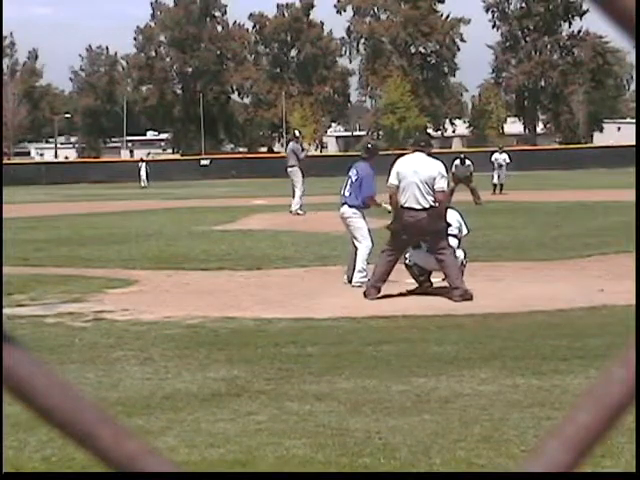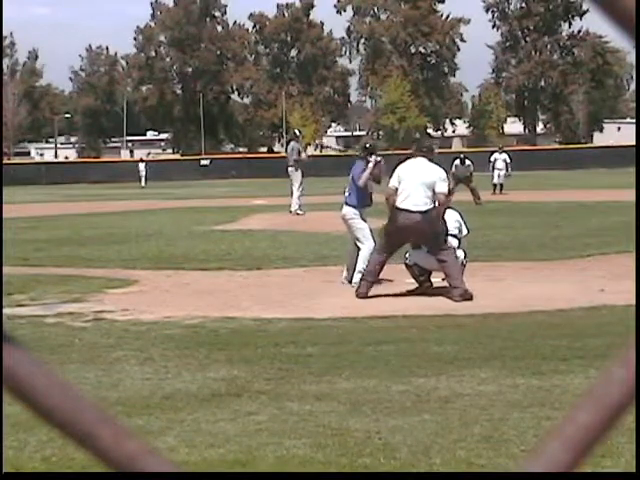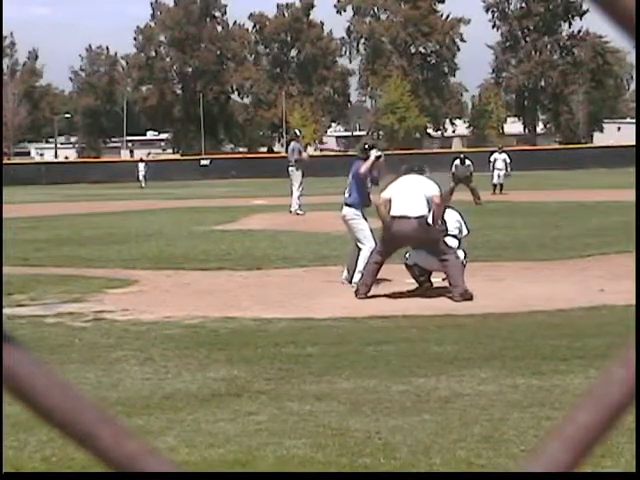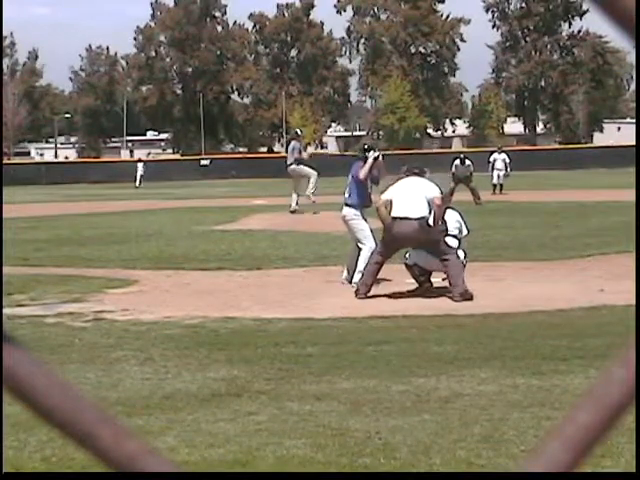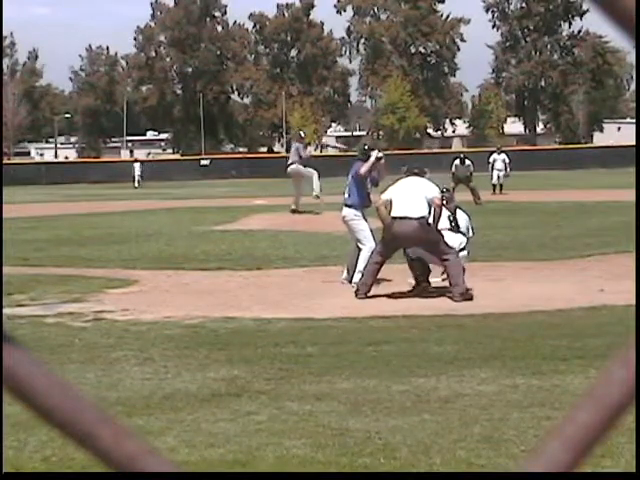
dt=0.5s
person 1, frame 1
left shoulder: (400, 162)
right shoulder: (437, 165)
left elbow: (392, 193)
right elbow: (441, 198)
left wrist: (398, 215)
right wrist: (440, 218)
left hip: (405, 215)
right hip: (428, 216)
left knee: (390, 252)
right knee: (445, 253)
left ankle: (372, 289)
right ankle: (458, 291)
person 1, frame 2
left shoulder: (403, 166)
right shoulder: (437, 171)
left elbow: (390, 194)
right elbow: (441, 200)
left wrist: (395, 216)
right wrist: (437, 221)
left hip: (401, 217)
right hip: (424, 219)
left knee: (381, 252)
right knee: (445, 253)
left ankle: (363, 288)
right ankle: (458, 290)
person 1, frame 3
left shoulder: (396, 182)
right shoulder: (428, 182)
left elbow: (380, 204)
right elbow: (437, 202)
left wrist: (388, 225)
right wrist: (435, 225)
left hip: (396, 226)
right hip: (419, 225)
left knee: (379, 254)
right knee: (448, 254)
left ankle: (362, 290)
right ankle: (459, 291)
person 1, frame 4
left shoulder: (397, 184)
right shoulder: (428, 184)
left elbow: (380, 205)
right elbow: (438, 203)
left wrist: (389, 227)
right wrist: (436, 226)
left hip: (397, 227)
right hip: (420, 226)
left knee: (379, 255)
right knee: (448, 254)
left ankle: (362, 290)
right ankle: (459, 291)
person 1, frame 5
left shoulder: (396, 184)
right shoulder: (428, 184)
left elbow: (380, 205)
right elbow: (437, 203)
left wrist: (388, 226)
right wrist: (433, 226)
left hip: (396, 226)
right hip: (419, 225)
left knee: (378, 255)
right knee: (449, 254)
left ankle: (362, 290)
right ankle: (459, 292)
person 2, frame 1
left shoulder: (355, 166)
right shoulder: (368, 171)
right elbow: (368, 197)
right wrist: (383, 205)
left hip: (346, 208)
right hip: (354, 211)
left knee: (357, 243)
right knee: (365, 244)
left ankle: (350, 275)
right ankle: (359, 279)
person 2, frame 2
left shoulder: (364, 165)
right shoulder: (360, 166)
left elbow: (377, 179)
right elbow: (361, 183)
left wrist: (379, 165)
right wrist: (371, 166)
left hip: (353, 210)
right hip: (354, 211)
left knee: (358, 243)
right knee: (368, 244)
left ankle: (348, 276)
right ankle: (358, 279)
person 2, frame 3
left shoulder: (363, 165)
right shoulder: (358, 164)
left elbow: (376, 181)
right elbow: (362, 172)
left wrist: (380, 164)
right wrist: (372, 158)
left hip: (353, 211)
right hip: (354, 211)
left knee: (360, 244)
right knee: (369, 245)
left ankle: (348, 276)
right ankle: (358, 279)
person 2, frame 4
left shoulder: (364, 166)
right shoulder: (359, 165)
left elbow: (377, 180)
right elbow: (361, 177)
left wrist: (379, 163)
right wrist: (370, 160)
left hip: (354, 211)
right hip: (353, 212)
left knee: (360, 244)
right knee: (369, 245)
left ankle: (348, 276)
right ankle: (358, 279)
person 2, frame 5
left shoulder: (365, 167)
right shoulder: (358, 165)
left elbow: (377, 182)
right elbow: (362, 172)
left wrist: (381, 164)
right wrist: (373, 158)
left hip: (354, 212)
right hip: (353, 212)
left knee: (360, 245)
right knee: (369, 245)
left ankle: (348, 276)
right ankle: (358, 279)
